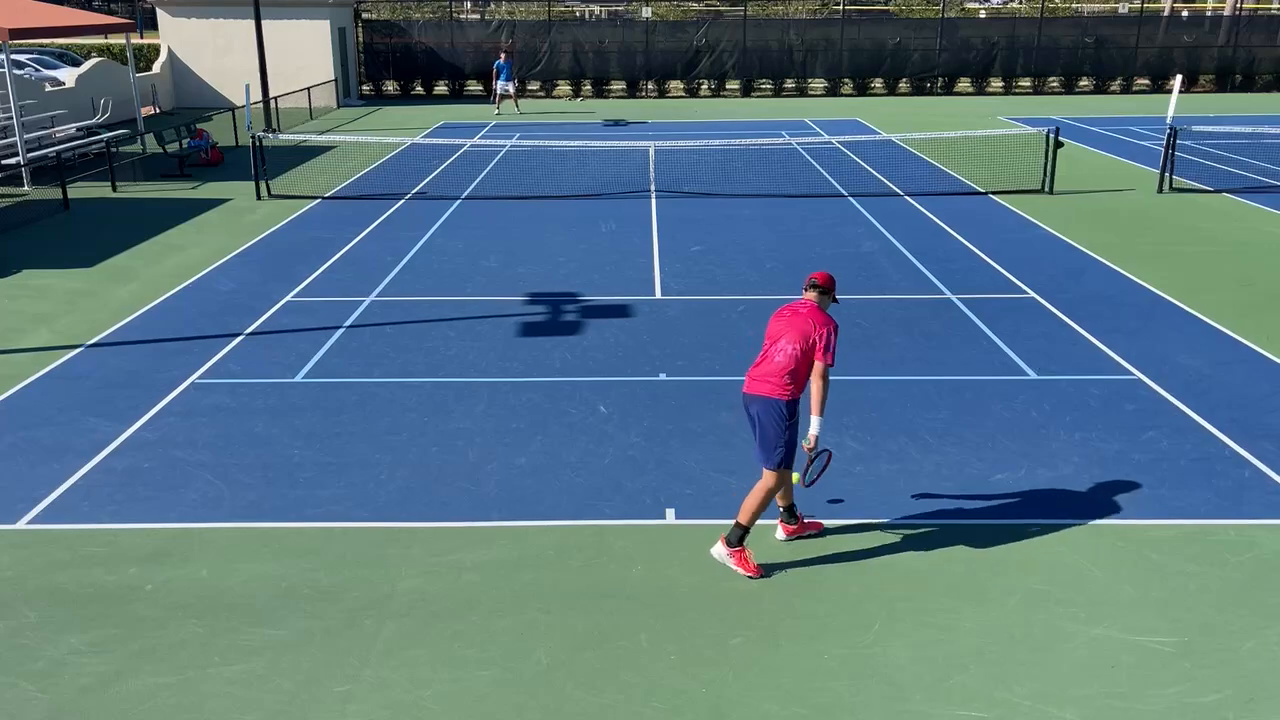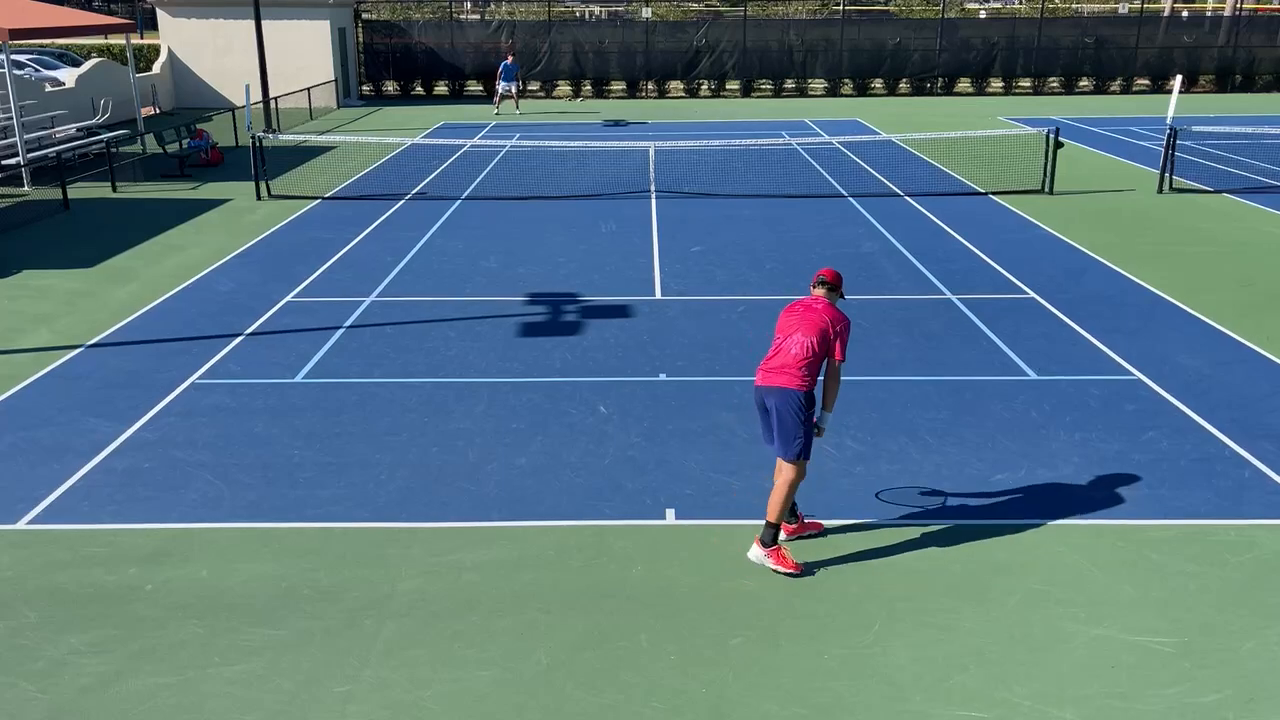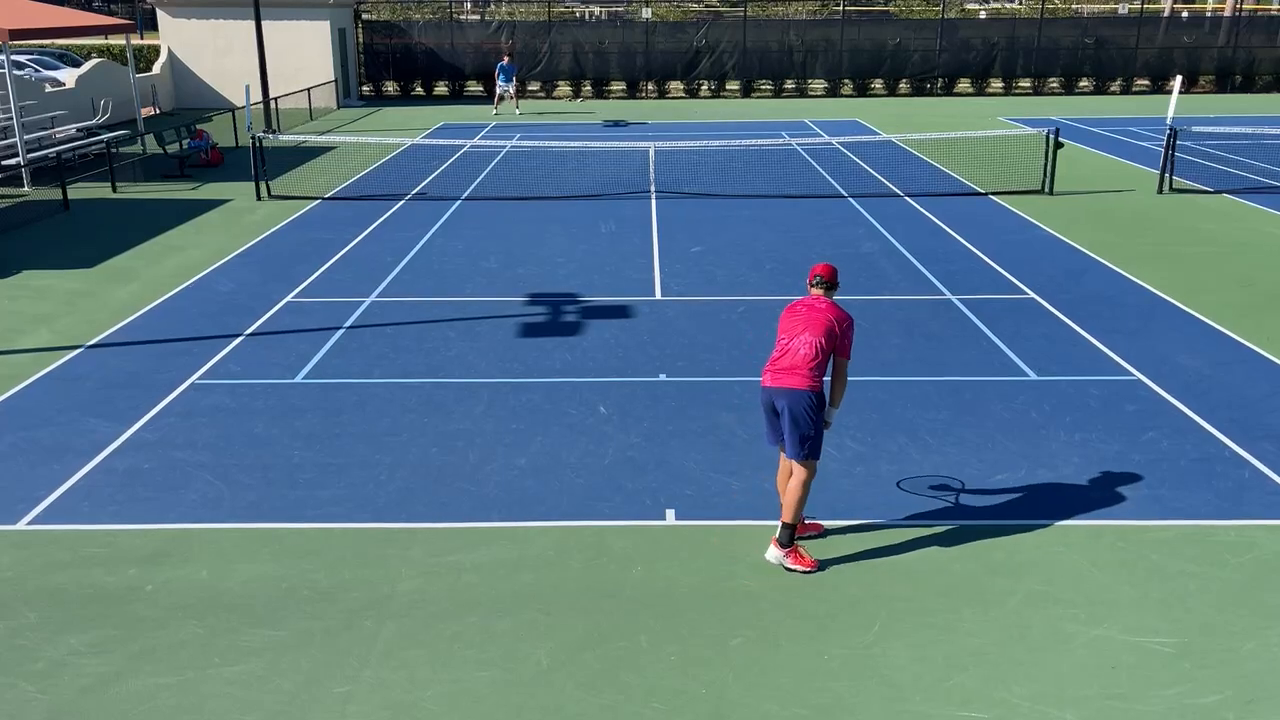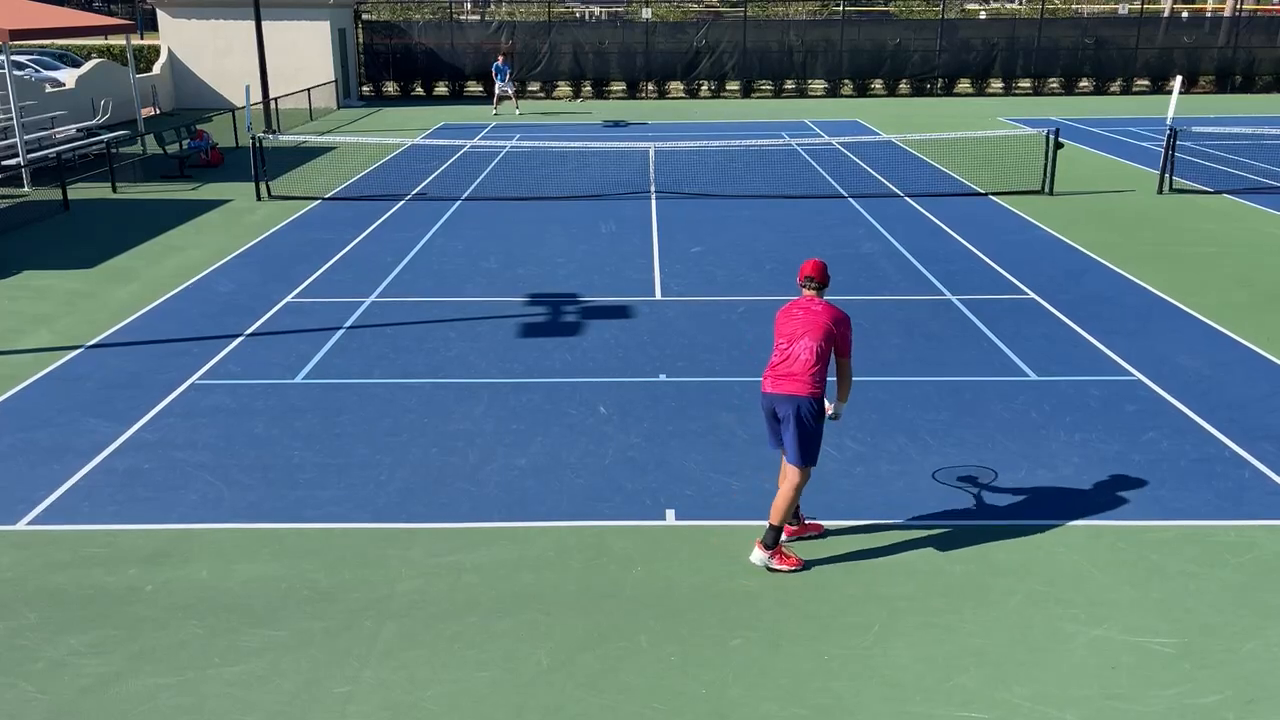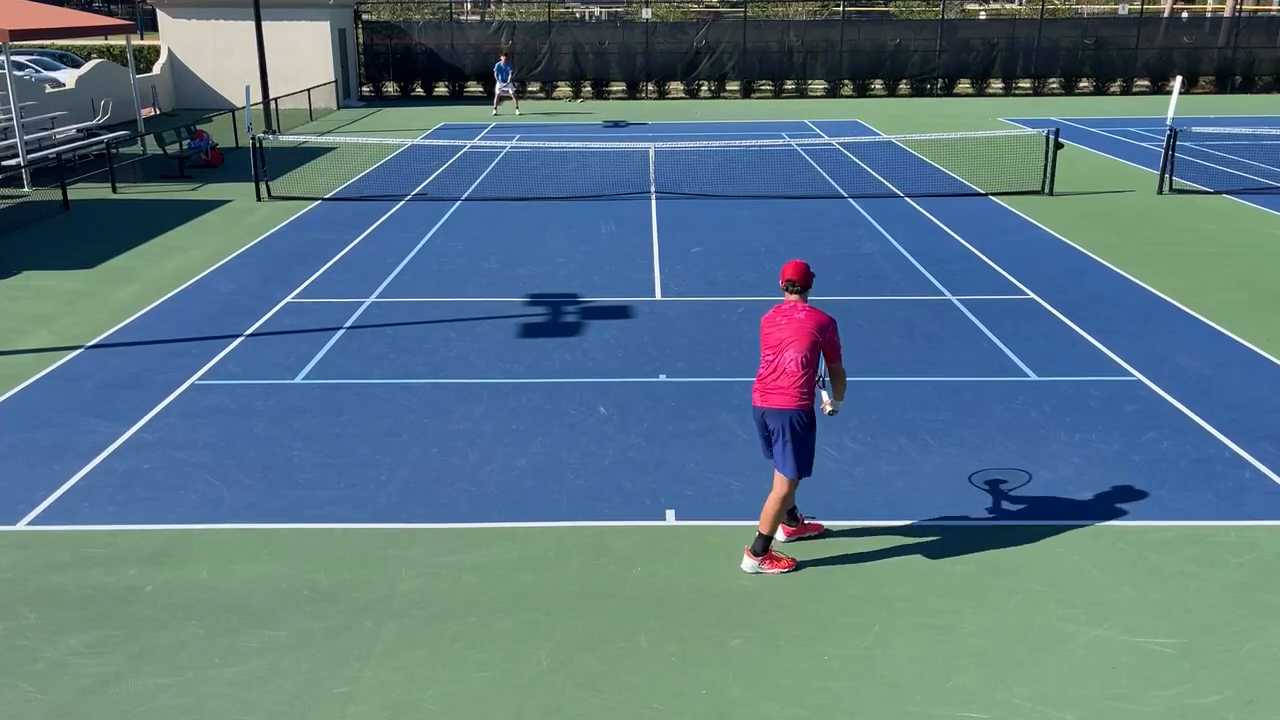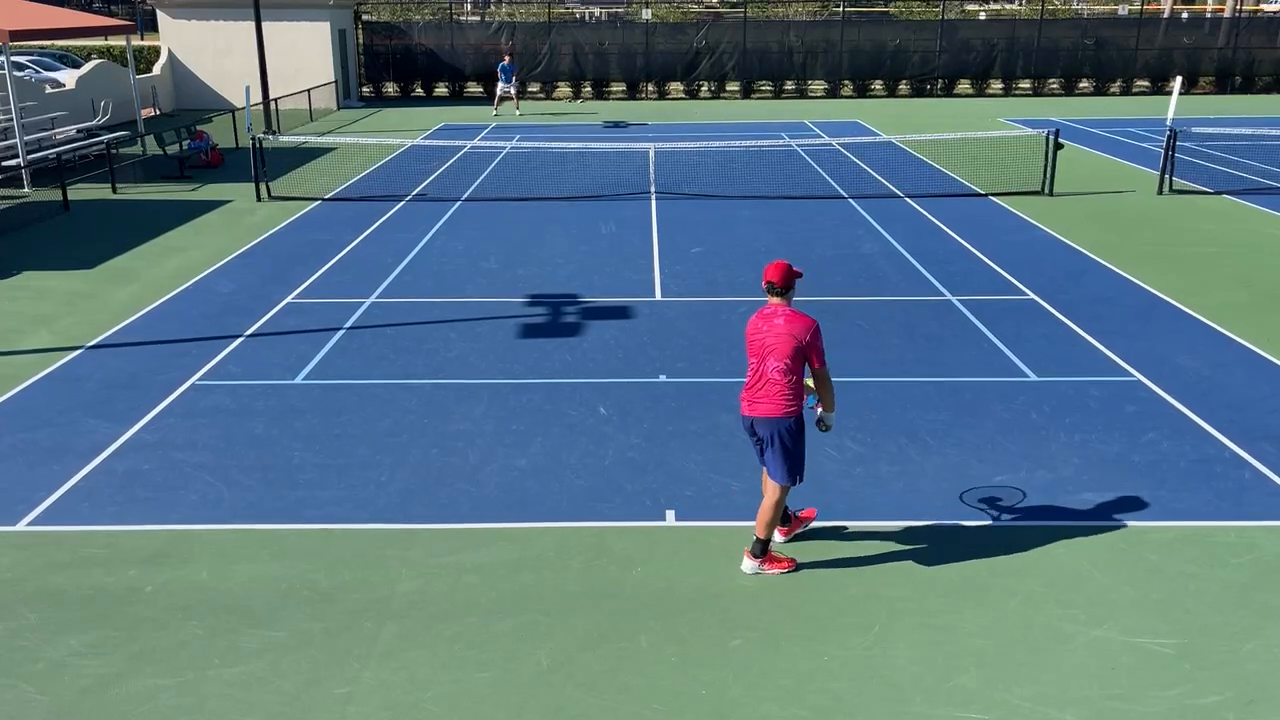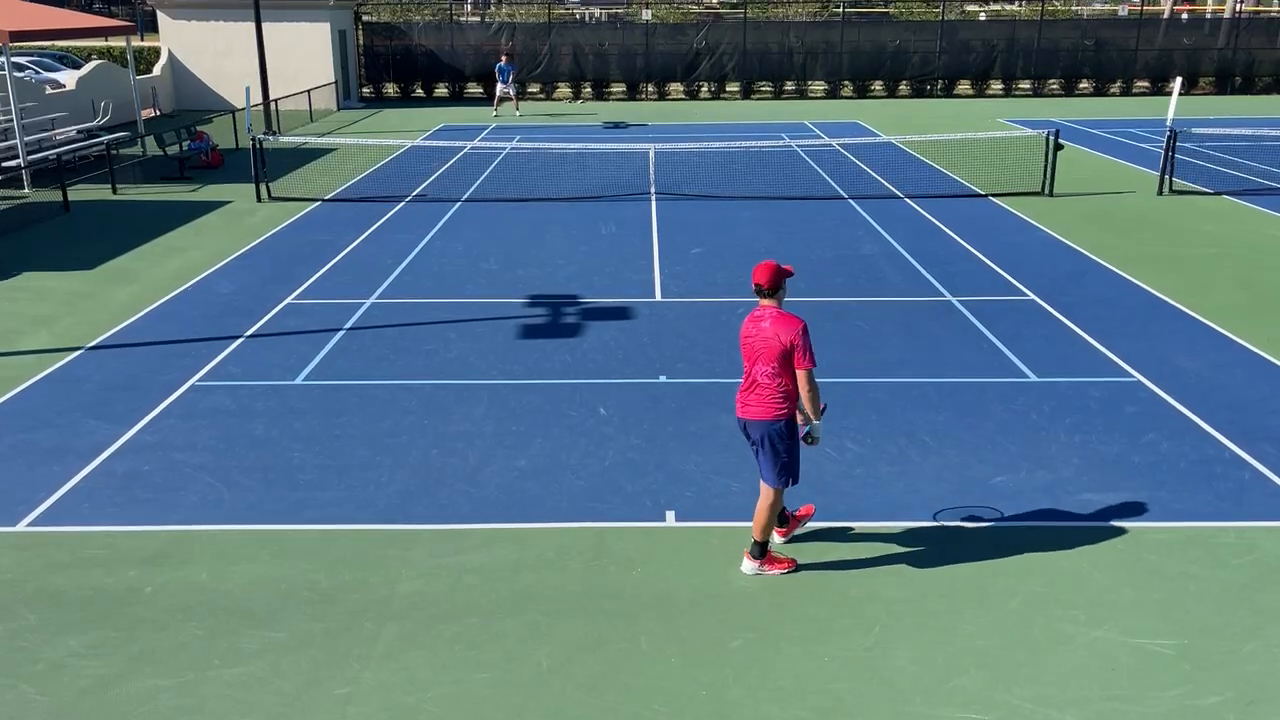
dt=0.3s
person 1, frame 1
left shoulder: (781, 312)
right shoulder: (825, 323)
right elbow: (818, 378)
right wrist: (815, 428)
left hip: (752, 390)
right hip: (776, 398)
left knee: (781, 460)
right knee: (773, 478)
left ankle: (790, 522)
right ankle: (730, 544)
person 1, frame 2
left shoulder: (790, 309)
right shoulder: (838, 319)
right elbow: (832, 374)
right wrist: (823, 418)
left hip: (763, 383)
right hip: (792, 390)
left knee: (786, 457)
right knee: (793, 470)
left ankle: (791, 521)
right ankle: (765, 544)
person 1, frame 3
left shoulder: (790, 310)
right shoulder: (842, 318)
right elbow: (839, 372)
right wrist: (831, 413)
left hip: (769, 385)
right hip: (801, 391)
left knee: (788, 457)
right knee: (804, 470)
left ankle: (793, 522)
right ankle: (782, 545)
person 1, frame 4
left shoulder: (784, 312)
right shoulder: (839, 318)
right elbow: (844, 370)
right wrist: (839, 405)
left hip: (770, 390)
right hip: (802, 397)
left knee: (790, 459)
right knee: (798, 473)
left ankle: (793, 522)
right ankle: (767, 547)
person 1, frame 5
left shoulder: (768, 318)
right shoulder: (824, 322)
right elbow: (836, 373)
right wrist: (837, 401)
left hip: (761, 403)
right hip: (792, 408)
left knee: (782, 468)
right knee: (786, 481)
left ankle: (791, 523)
right ankle: (757, 554)
person 1, frame 6
left shoulder: (753, 322)
right shoulder: (807, 325)
right elbow: (822, 380)
right wrist: (828, 413)
left hip: (749, 410)
right hip: (781, 415)
left knee: (771, 472)
right knee: (778, 486)
left ankle: (785, 523)
right ankle: (756, 556)
person 1, frame 7
left shoulder: (749, 323)
right shoulder: (795, 327)
right elbow: (806, 386)
left wrist: (797, 412)
right wrist: (815, 423)
left hip: (746, 411)
right hip: (773, 417)
left knee: (772, 475)
right knee: (772, 487)
left ankle: (783, 523)
right ankle: (756, 557)
